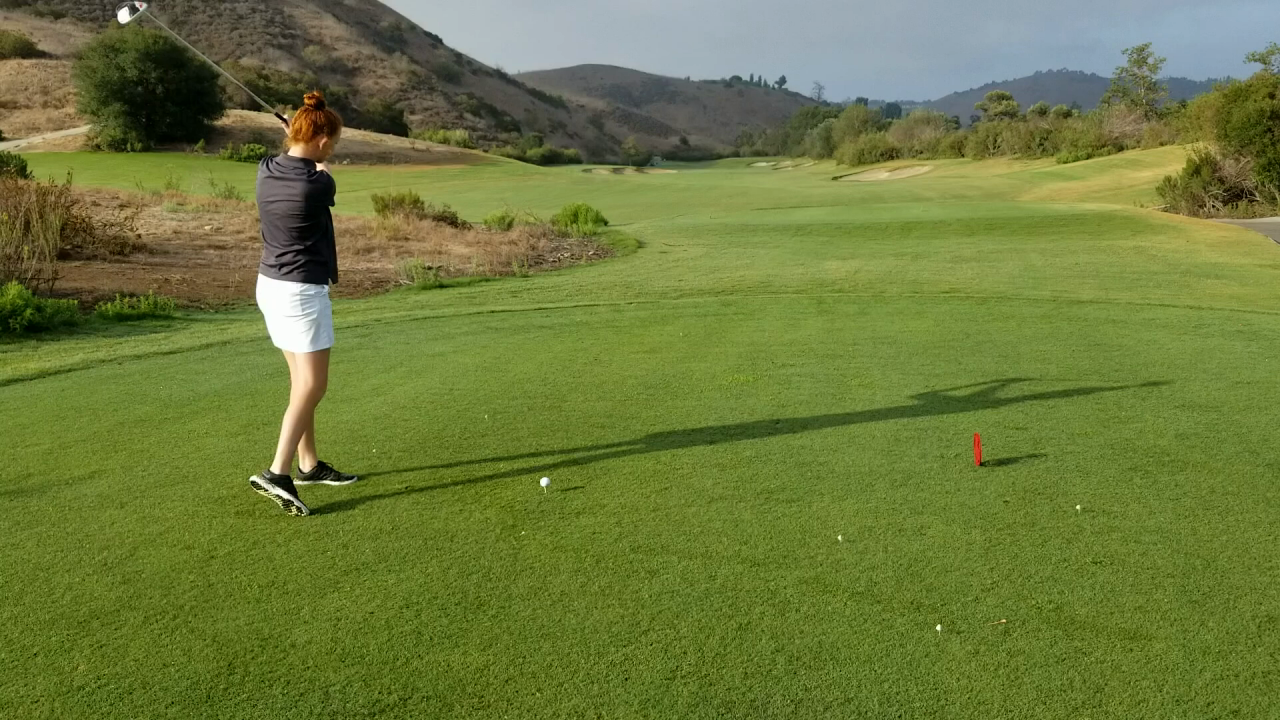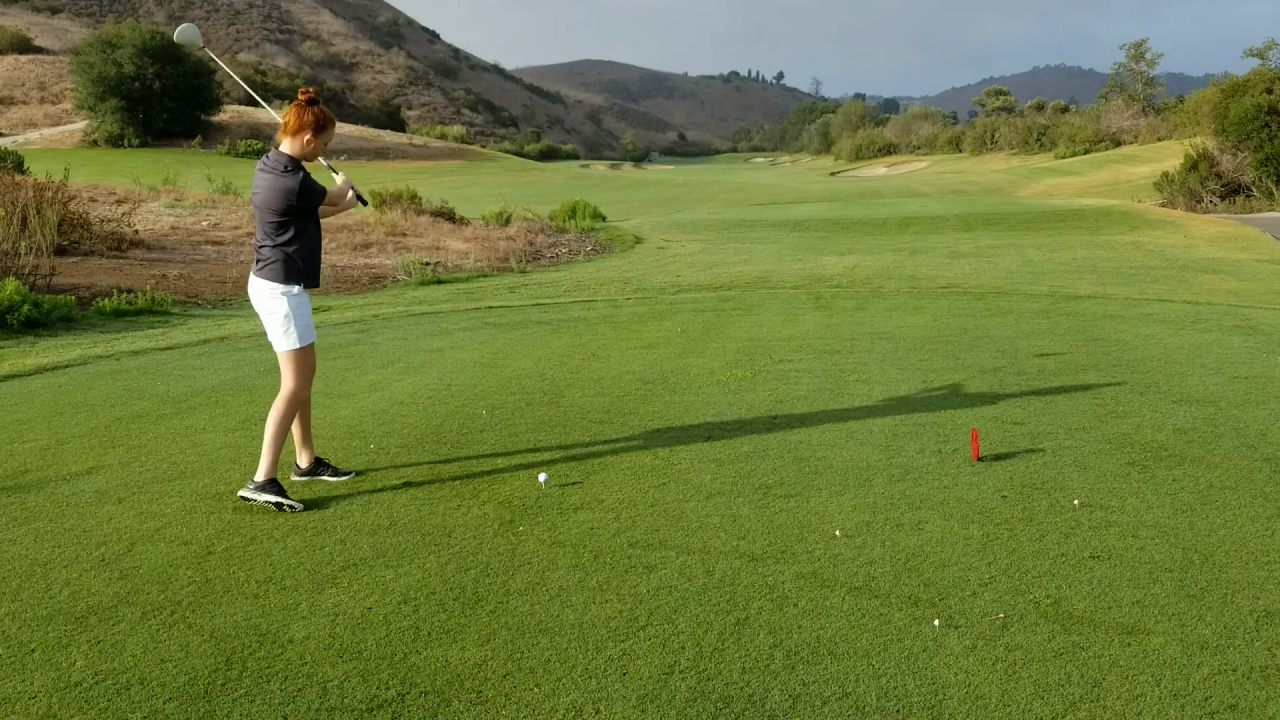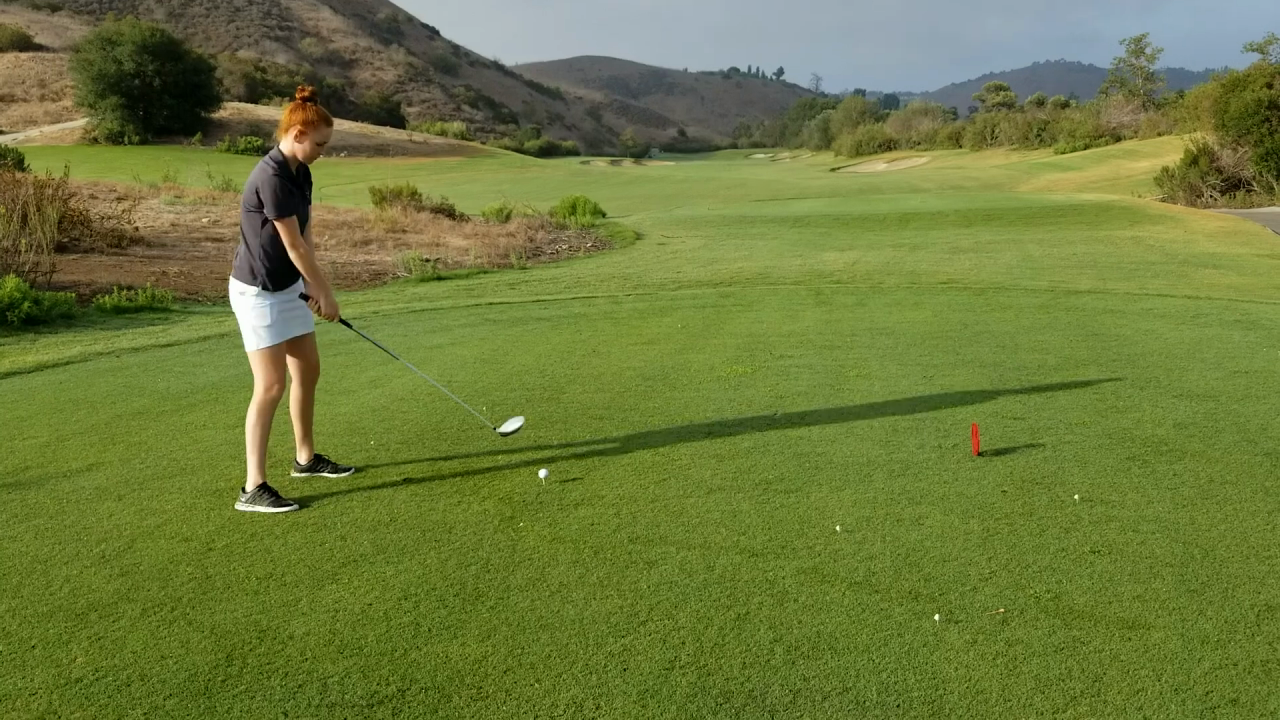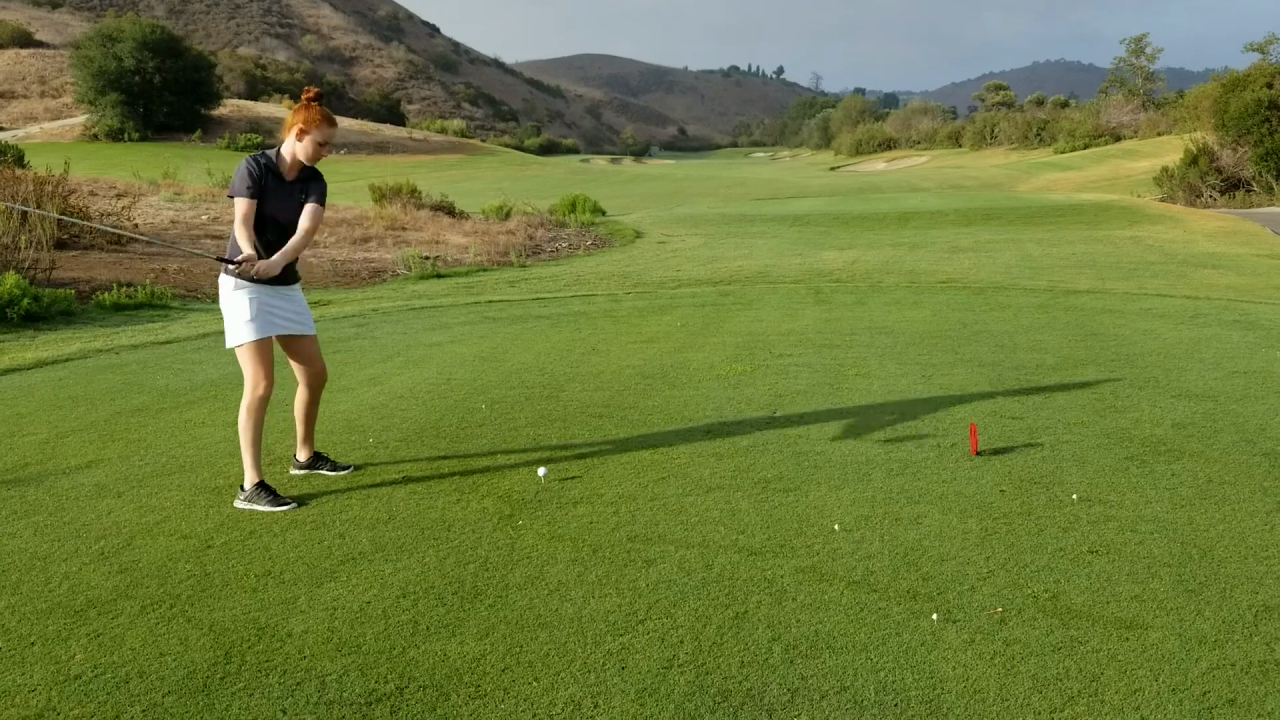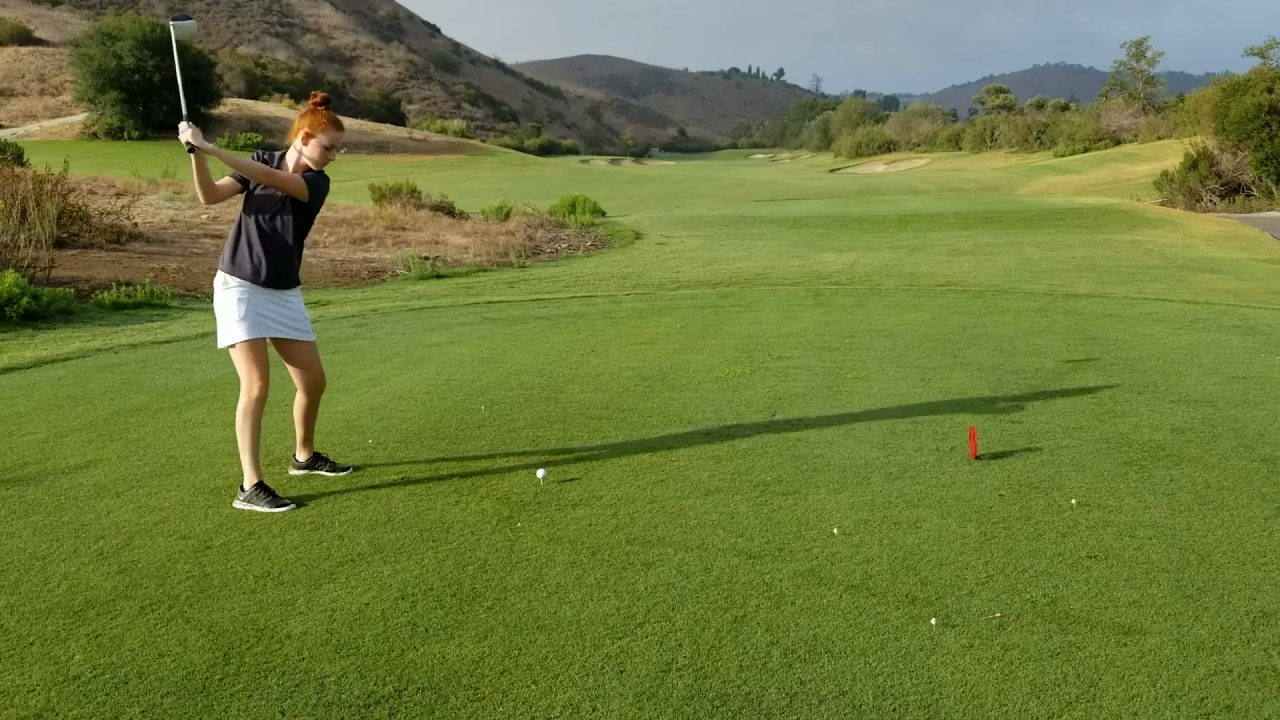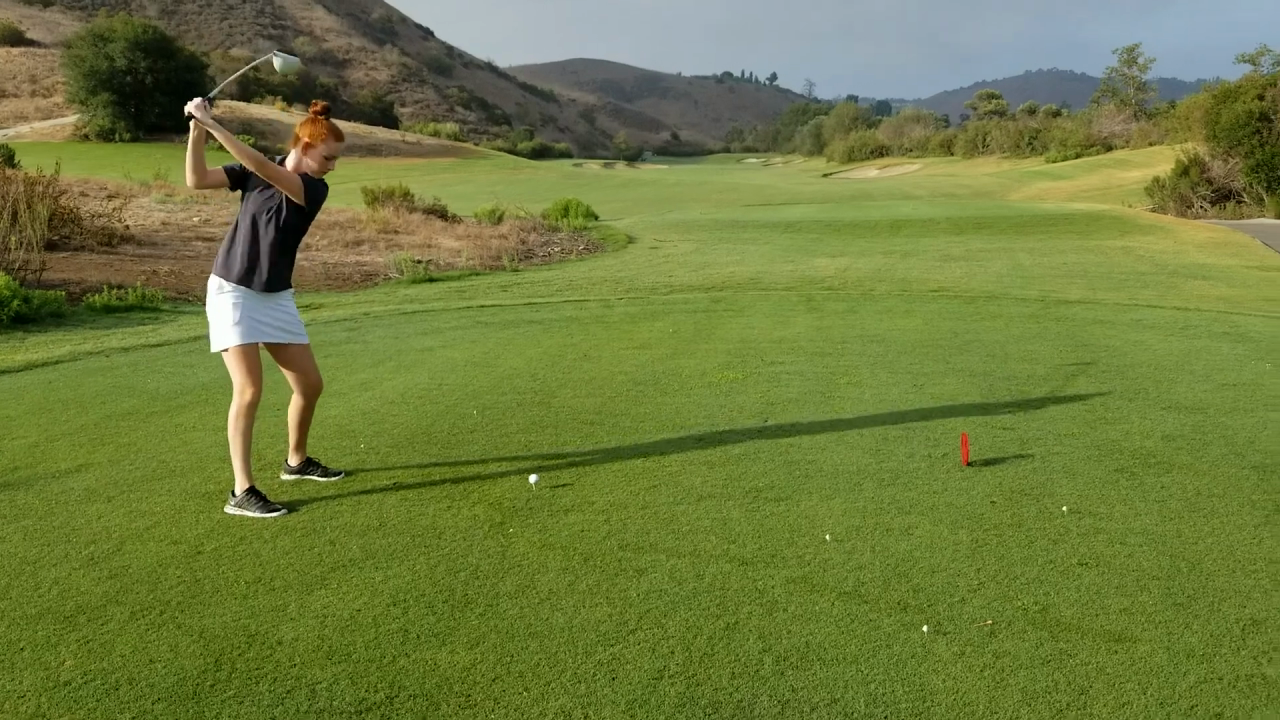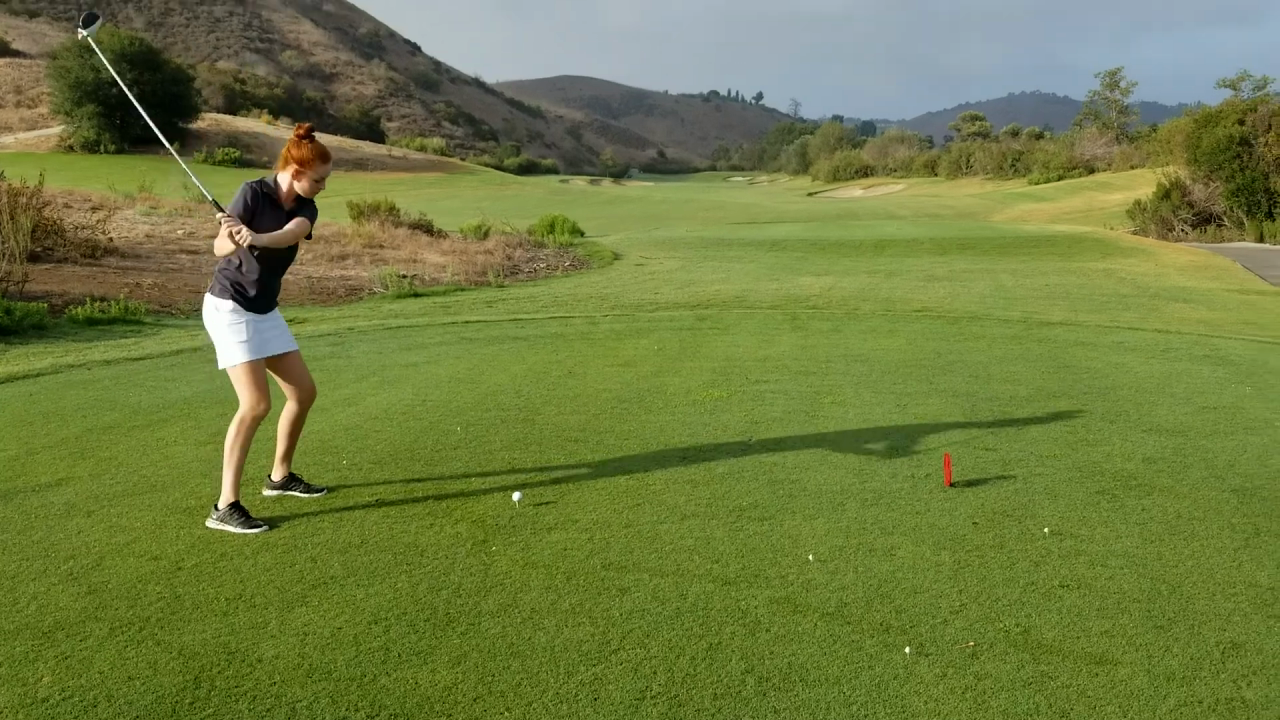
dt=0.2s
person 1, frame 1
left shoulder: (266, 171)
right shoulder: (316, 185)
left wrist: (314, 166)
right wrist: (322, 167)
left hip: (272, 286)
right hip: (302, 292)
left knee: (304, 380)
right knee: (312, 386)
left ankle: (309, 464)
right ankle: (277, 472)
person 1, frame 2
left shoulder: (269, 167)
right shoulder: (297, 182)
right elbow: (335, 201)
left wrist: (340, 197)
right wrist: (345, 187)
left hip: (279, 285)
right hip: (284, 290)
left knee: (303, 373)
right knee: (294, 385)
left ankle: (306, 460)
right ankle: (262, 480)
person 1, frame 3
left shoulder: (302, 176)
right shoulder: (270, 177)
left elbow: (303, 240)
right elbow: (292, 245)
left wrist: (313, 291)
right wrist: (325, 292)
left hip: (288, 288)
right hip: (257, 290)
left knee: (308, 371)
right knee: (271, 386)
left ankle: (306, 457)
right ankle: (253, 487)
person 1, frame 4
left shoulder: (317, 179)
right shoulder: (253, 166)
left elbow: (306, 231)
right elbow: (241, 224)
left wrist: (276, 261)
right wrist: (250, 256)
left hip: (285, 289)
right hip: (242, 287)
left knee: (315, 377)
right knee: (259, 385)
left ankle: (306, 455)
right ankle: (252, 486)
person 1, frame 5
left shoulder: (317, 184)
right shoulder: (259, 159)
left elbow: (267, 178)
right elbow: (210, 194)
left wrist: (211, 149)
right wrist: (198, 154)
left hip: (284, 294)
right hip: (238, 286)
left knee: (314, 381)
right knee: (256, 386)
left ankle: (305, 455)
right ankle: (250, 486)
person 1, frame 6
left shoulder: (316, 191)
right shoulder: (263, 164)
left elbow: (259, 168)
right elbow: (197, 181)
left wrist: (212, 125)
right wrist: (197, 132)
left hip: (275, 297)
right hip: (231, 291)
left knee: (310, 384)
right knee: (249, 389)
left ankle: (297, 460)
right ankle: (242, 491)
person 1, frame 7
left shoulder: (309, 209)
right shoulder: (252, 195)
left elbow: (287, 238)
right elbow: (221, 249)
left wrist: (253, 237)
right wrist: (232, 240)
left hip: (261, 312)
right hip: (230, 311)
left knee: (305, 392)
right knee: (254, 406)
left ankle: (280, 475)
right ankle: (226, 505)
